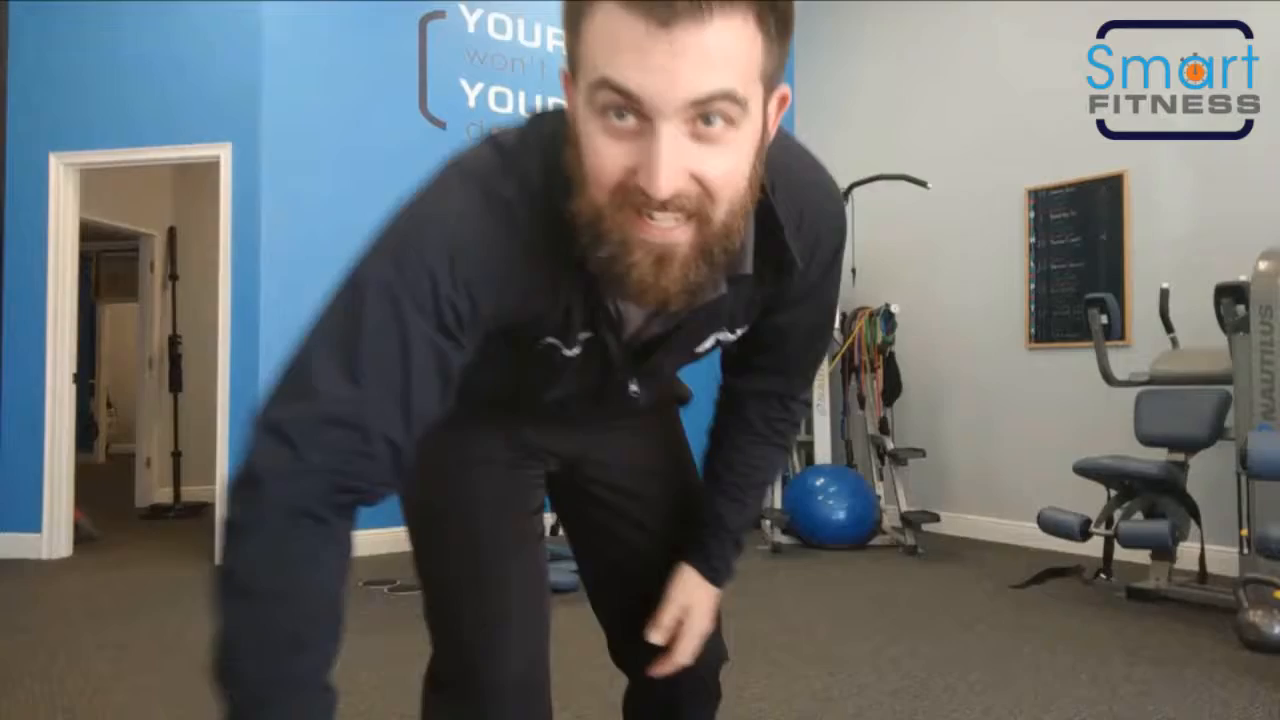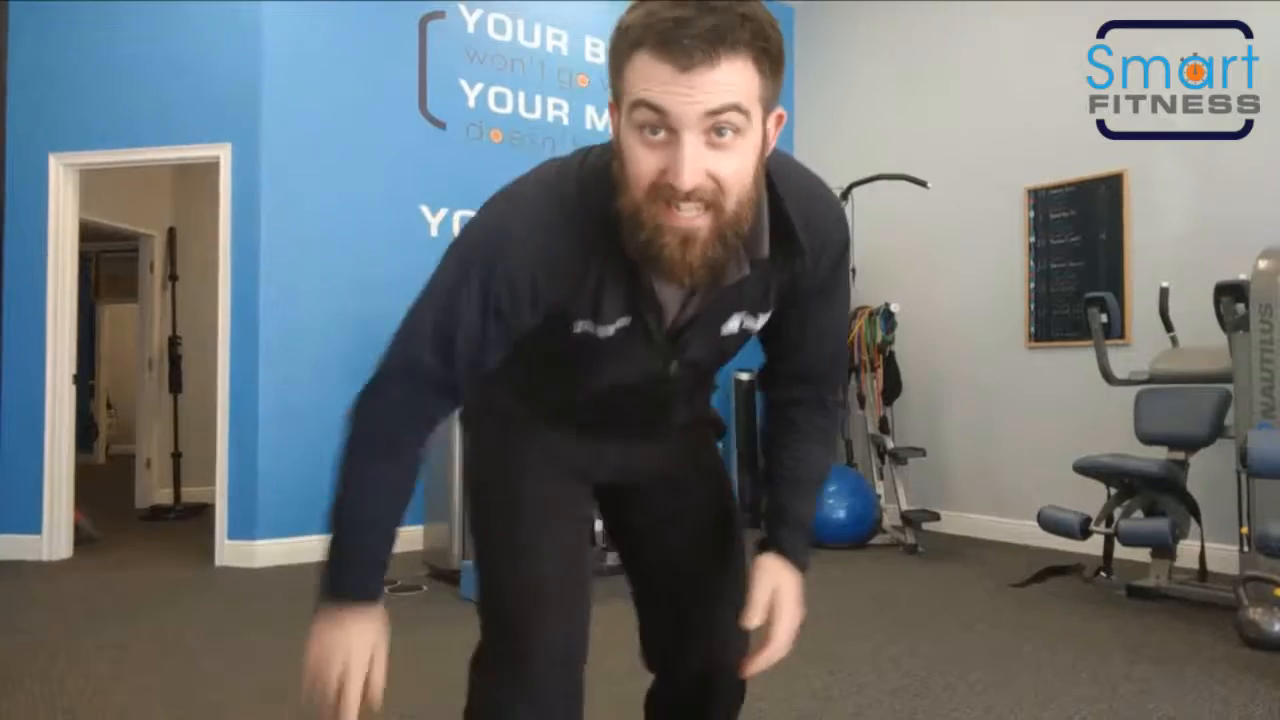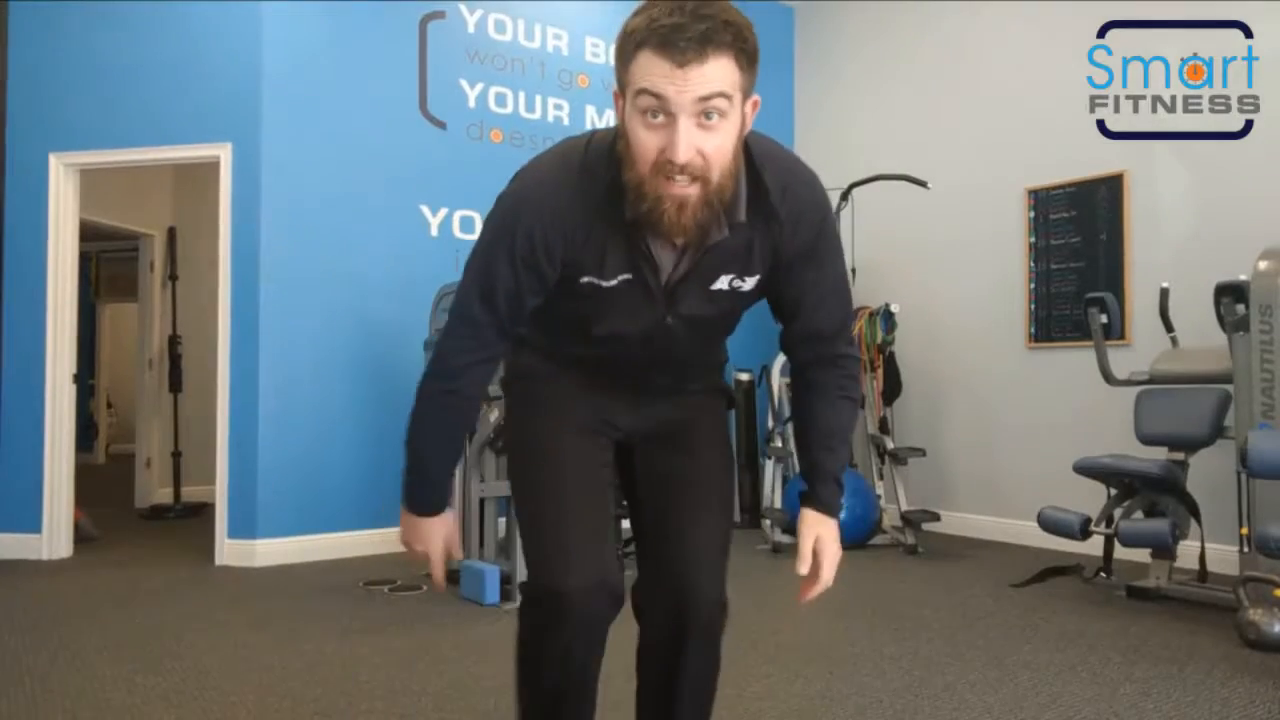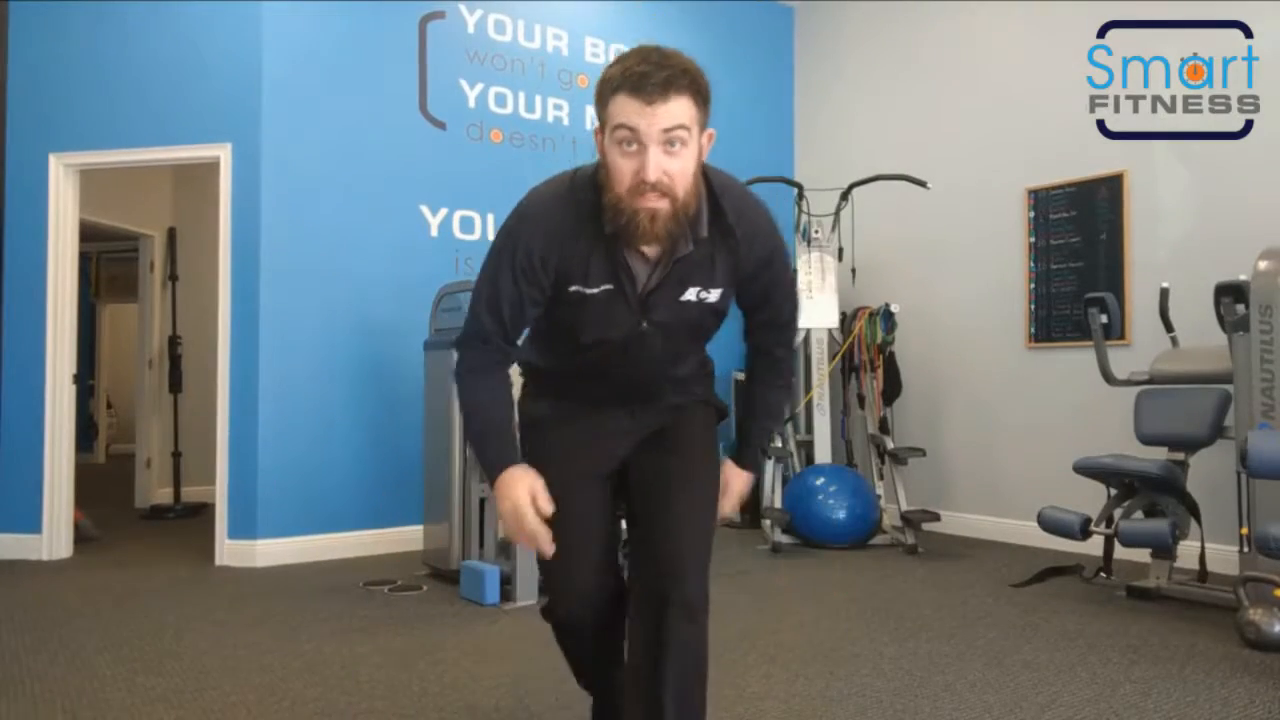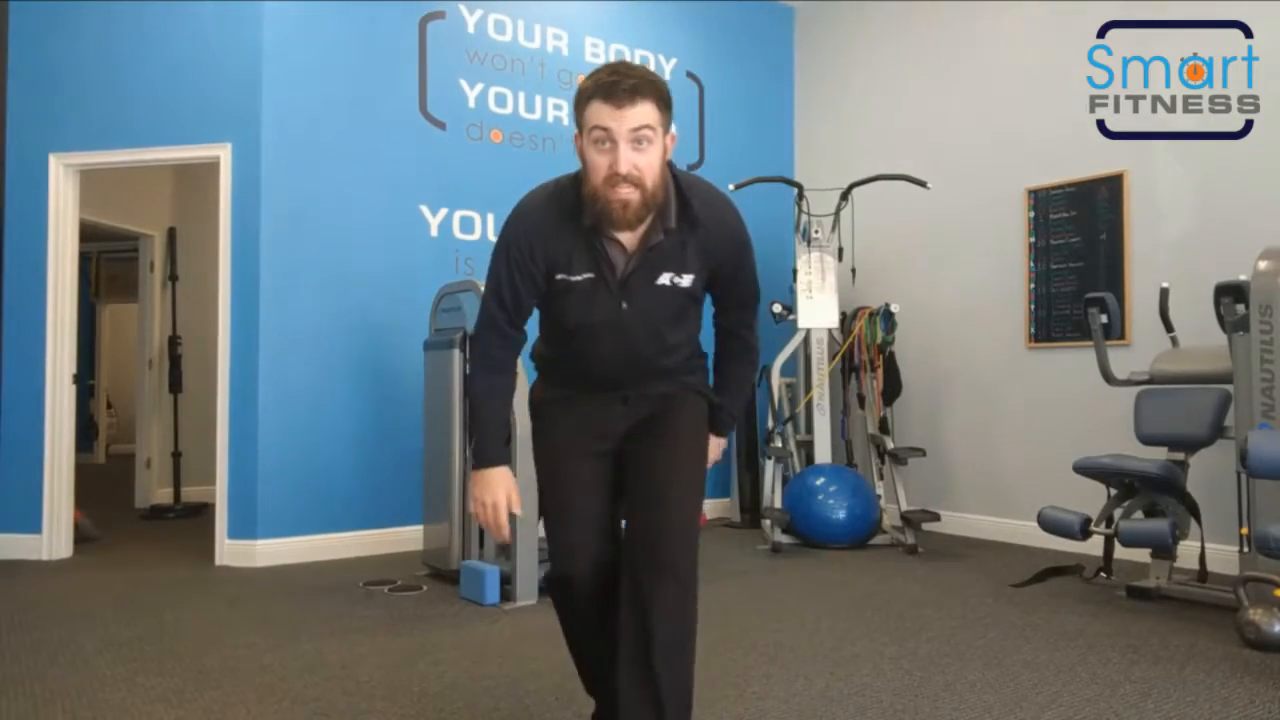
dt=0.3s
person 1, frame 1
left shoulder: (803, 214)
right shoulder: (477, 214)
left elbow: (766, 400)
right elbow: (306, 476)
left wrist: (711, 560)
left hip: (626, 411)
right hip: (470, 413)
left knee: (681, 659)
person 1, frame 2
left shoulder: (809, 224)
right shoulder: (532, 224)
left elbow: (806, 395)
right elbow: (401, 400)
left wrist: (786, 549)
right wrist: (352, 594)
left hip: (670, 431)
right hip: (532, 430)
left knee: (715, 661)
right knee: (537, 657)
person 1, frame 3
left shoulder: (790, 198)
right shoulder: (550, 194)
left elbow: (823, 352)
right elbow: (468, 349)
left wrist: (822, 499)
right wrist: (429, 497)
left hip: (683, 397)
right hip: (561, 386)
left knee: (691, 601)
right knee: (573, 586)
person 1, frame 4
left shoulder: (746, 226)
right shoulder: (546, 218)
left elbow: (772, 346)
right elbow: (483, 349)
left wrist: (747, 456)
right wrist: (503, 465)
left hip: (676, 410)
right hip: (566, 411)
left knee: (675, 594)
right knee: (579, 603)
person 1, frame 5
left shoulder: (712, 217)
right shoulder: (538, 221)
left elbow: (738, 325)
right elbow: (496, 342)
left wrist: (723, 419)
right wrist: (489, 461)
left hip: (671, 398)
right hip: (572, 403)
left knee: (663, 556)
right knee: (579, 568)
